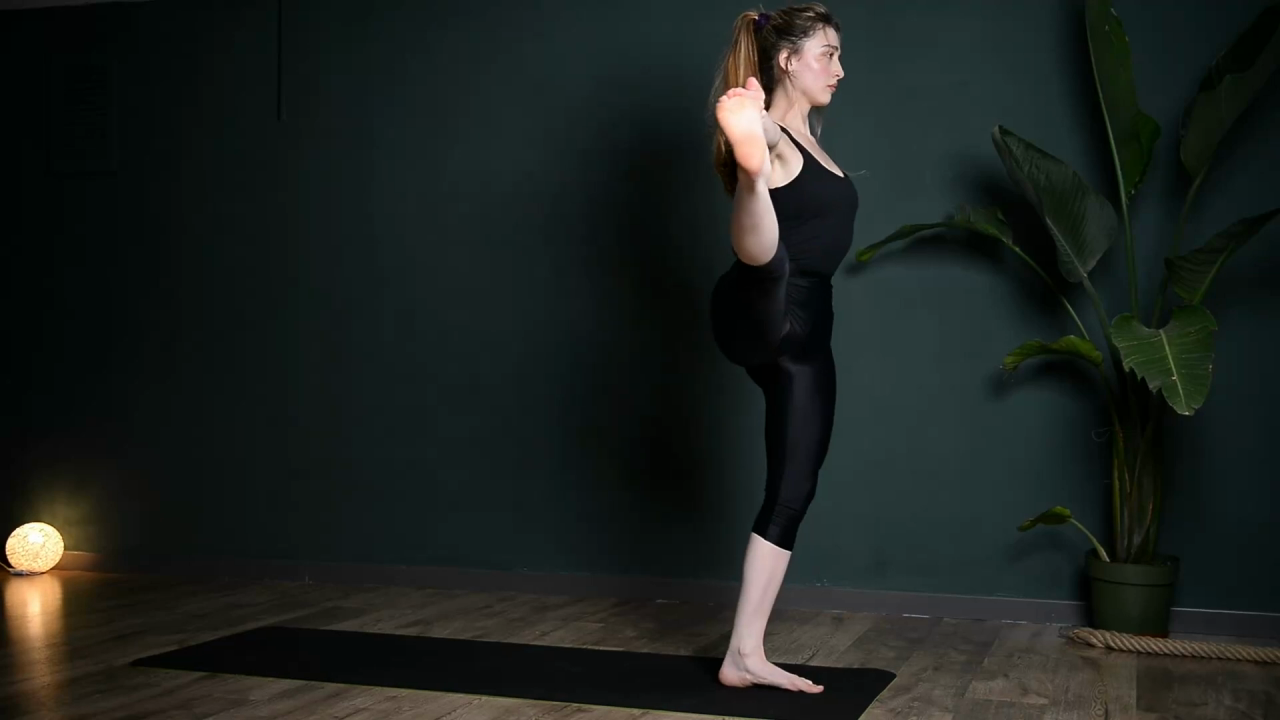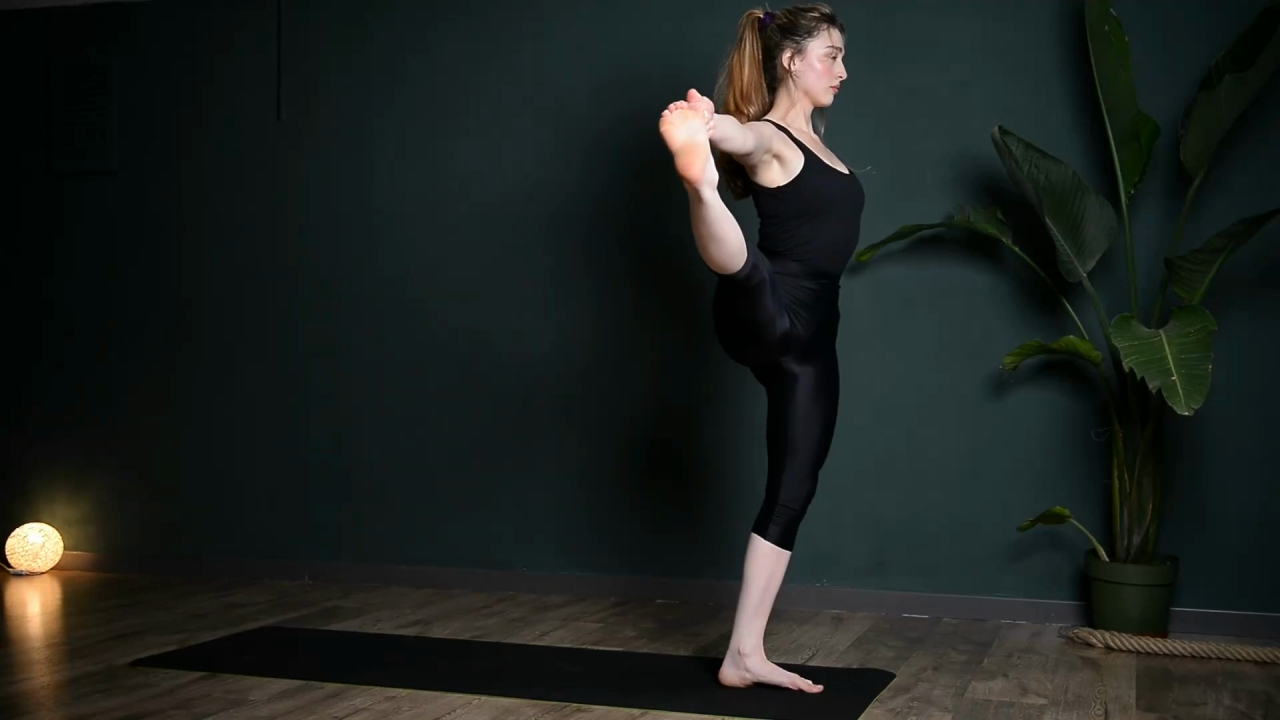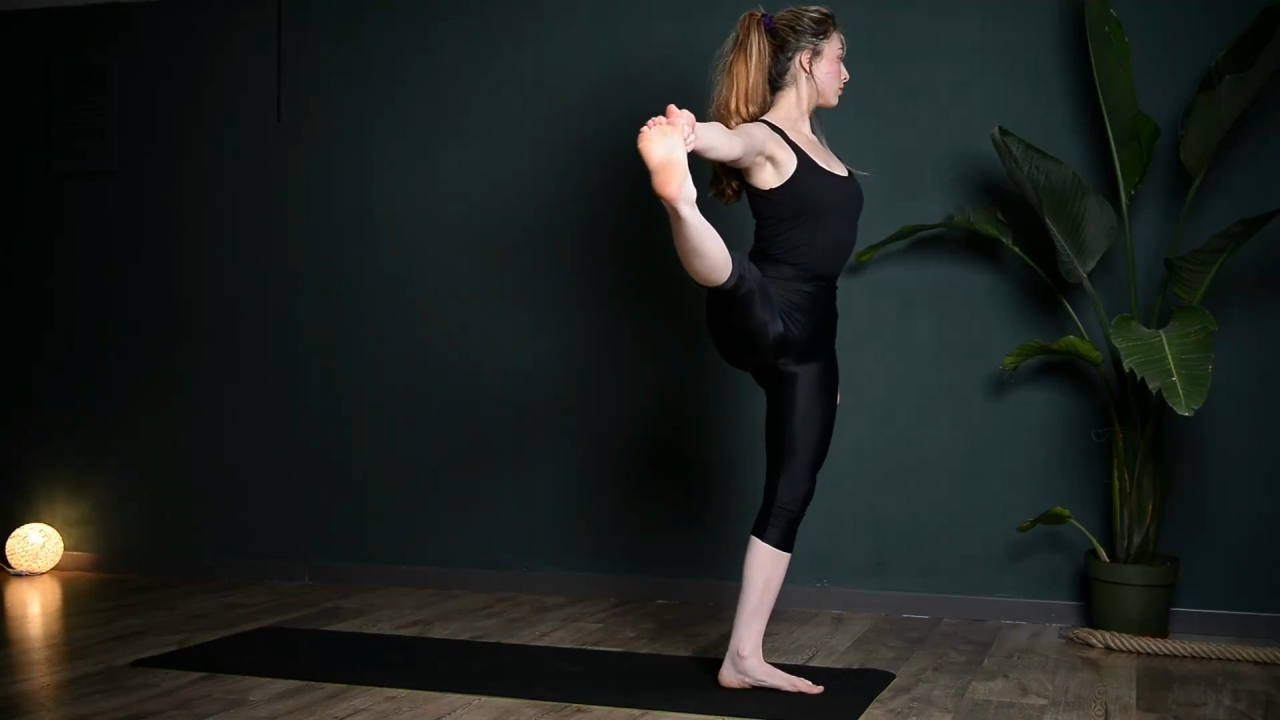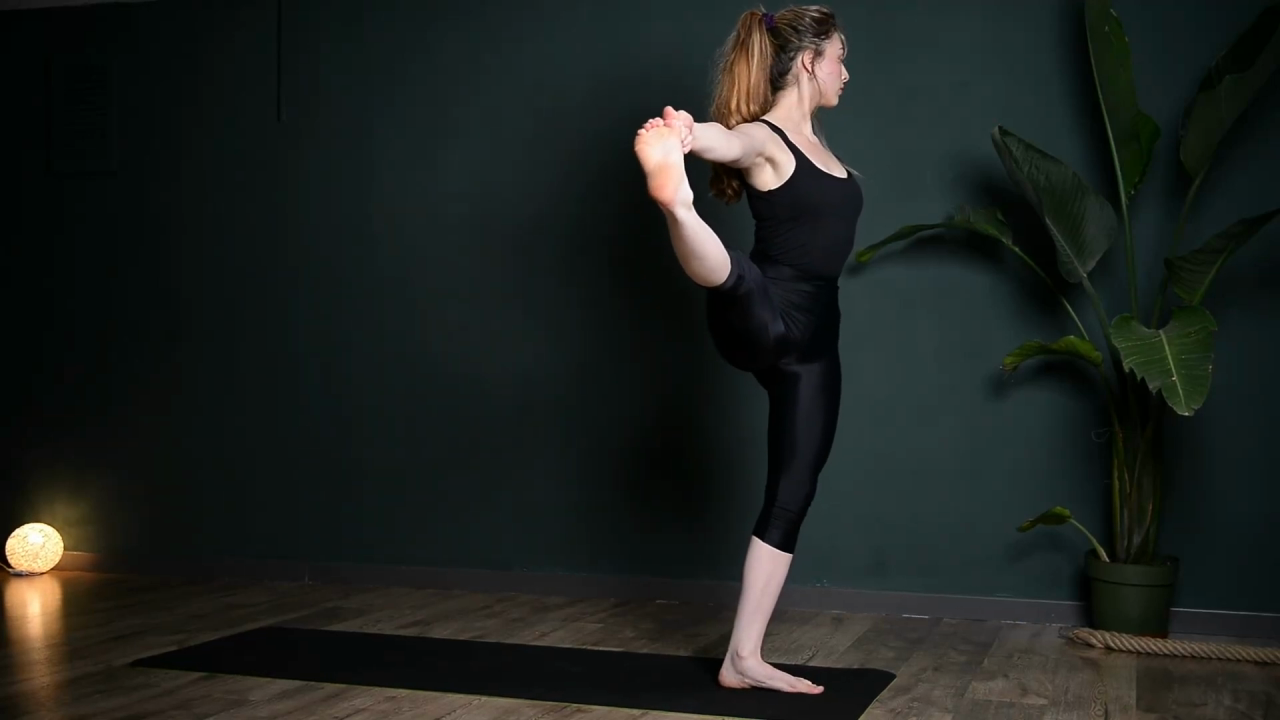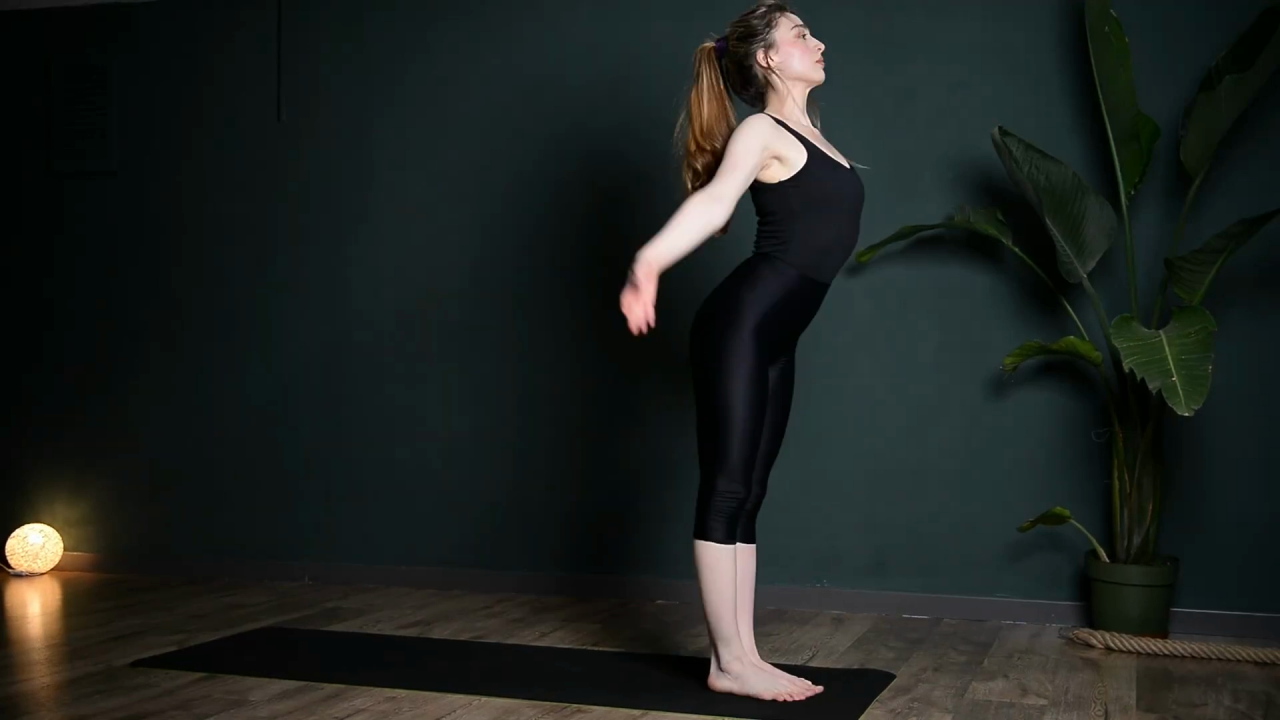
dt=1s
person 1, frame 1
left shoulder: (804, 138)
right shoulder: (769, 134)
right elbow: (755, 126)
right wrist: (748, 132)
left hip: (805, 327)
right hip: (760, 315)
left knee: (791, 494)
right knee: (766, 262)
left ankle: (745, 654)
person 1, frame 2
left shoulder: (811, 139)
right shoulder: (766, 138)
right elbow: (735, 135)
right wrist: (704, 126)
left hip: (811, 332)
right hip: (766, 315)
left knee: (791, 494)
right knee: (746, 270)
left ankle: (745, 655)
person 1, frame 3
left shoulder: (813, 143)
right shoulder: (761, 138)
right elbow: (721, 139)
right wrist: (682, 135)
left hip: (810, 334)
right hip: (764, 318)
left knee: (790, 496)
right knee: (730, 277)
left ankle: (744, 658)
person 1, frame 4
left shoulder: (813, 142)
right shoulder: (762, 137)
right elbow: (722, 141)
right wrist: (681, 135)
left hip: (813, 334)
right hip: (764, 320)
left knee: (791, 498)
right knee: (732, 277)
left ankle: (744, 659)
person 1, frame 5
left shoulder: (805, 134)
right shoulder: (761, 132)
right elbow: (712, 199)
right wrist: (649, 261)
left hip: (776, 337)
right hip: (742, 325)
left knee: (746, 494)
right knee: (726, 487)
left ankle: (740, 657)
right ankle: (731, 662)
